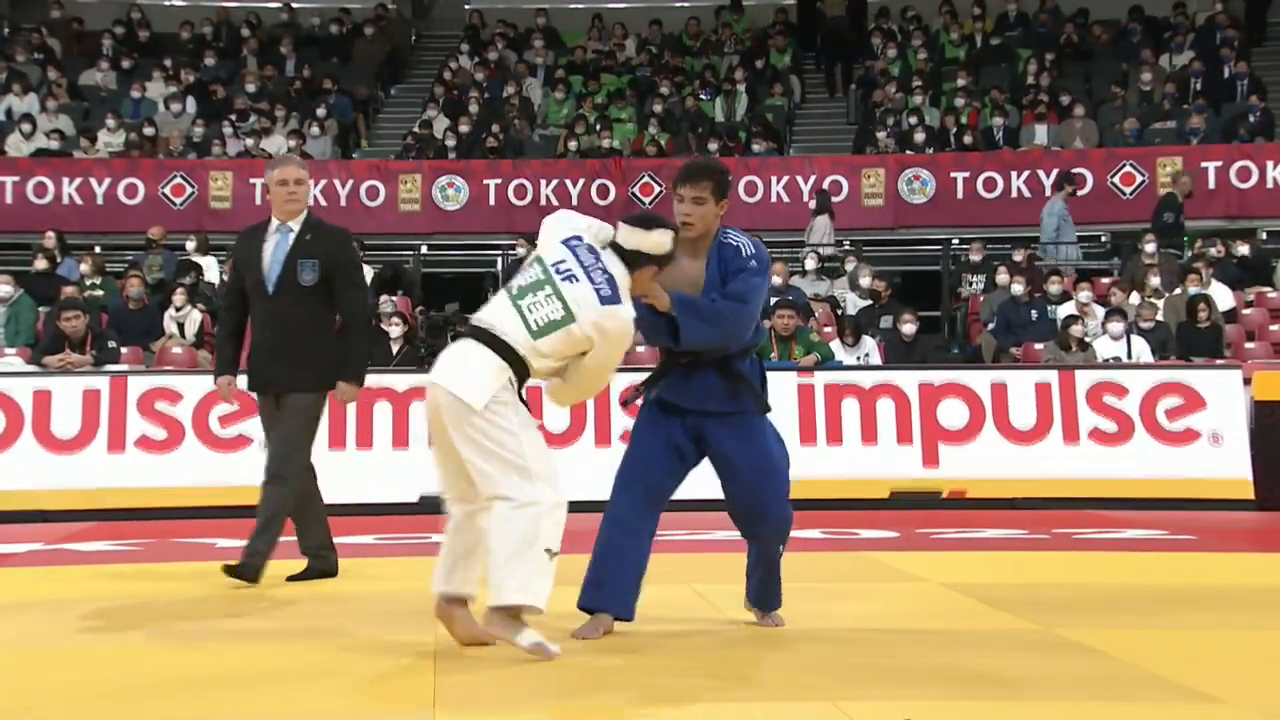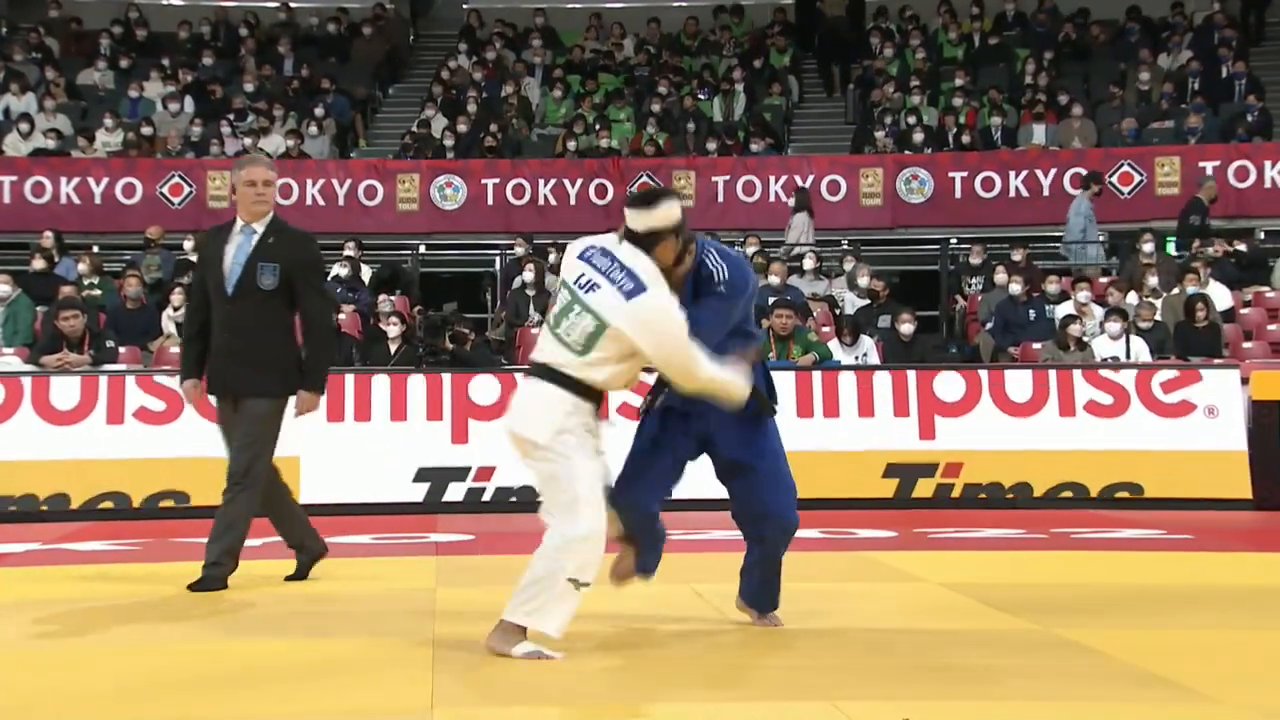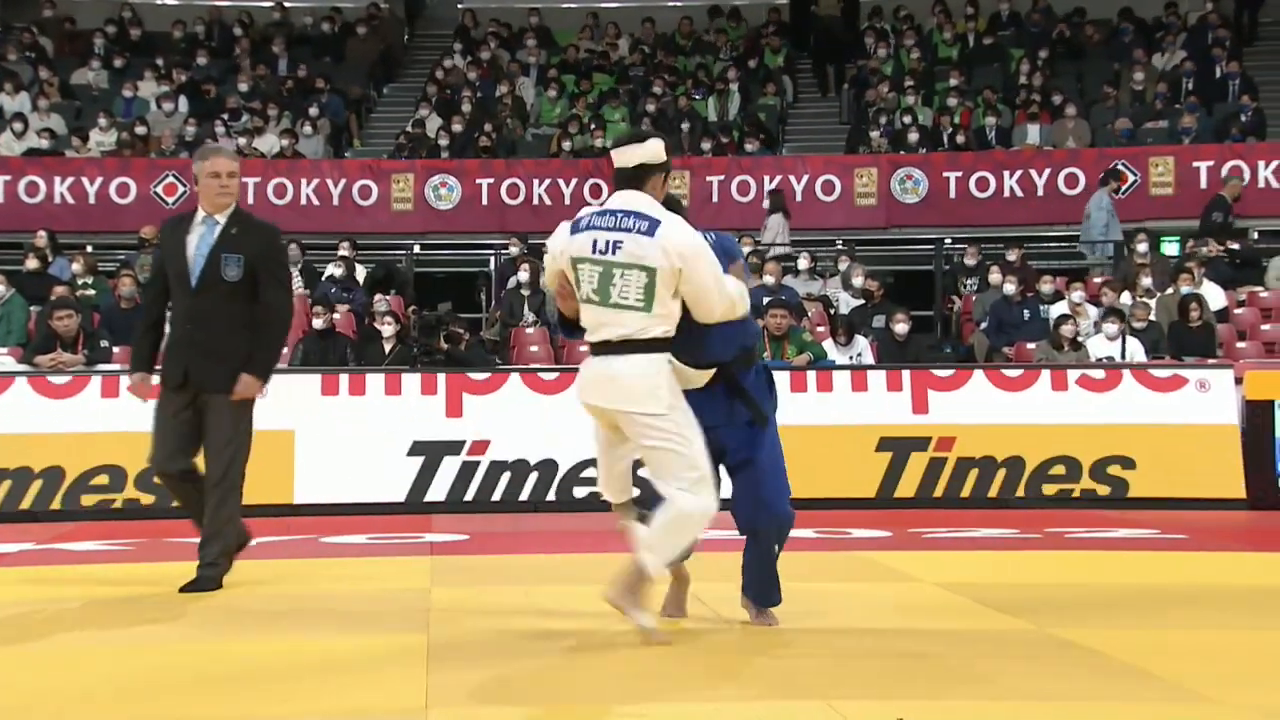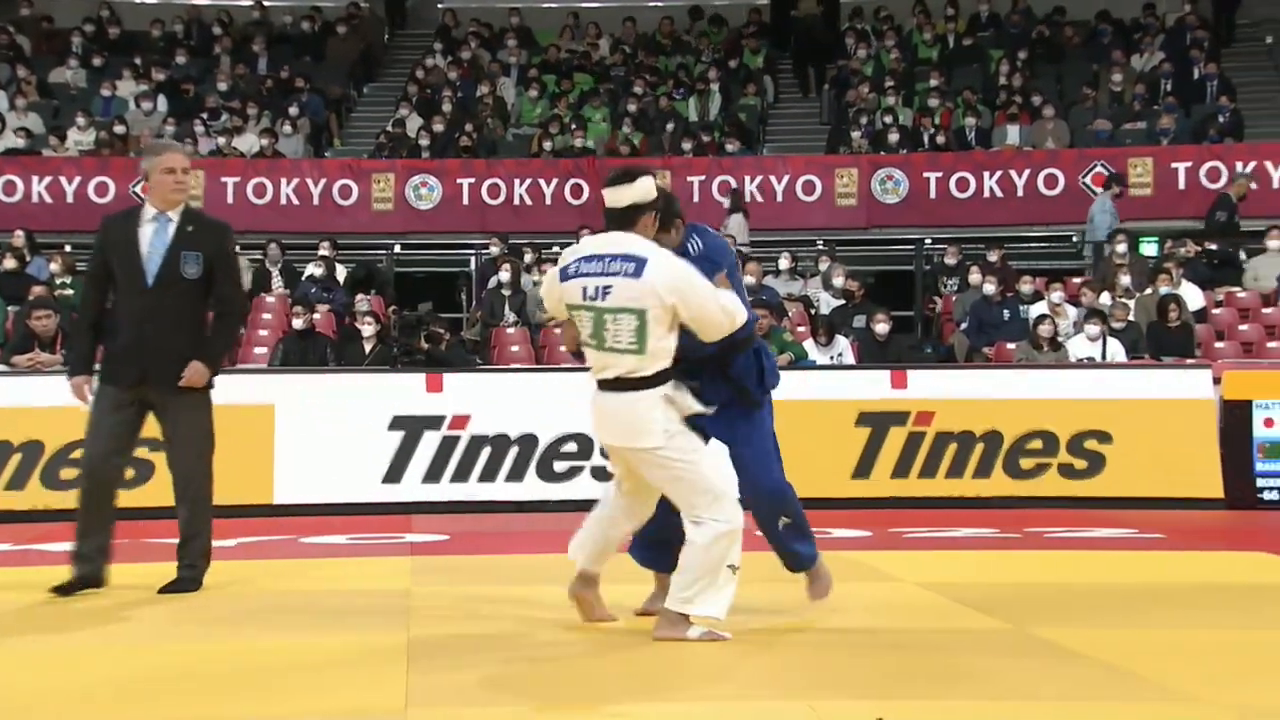
dt=0.2s
person 1, frame 1
left shoulder: (580, 238)
right shoulder: (617, 317)
left elbow: (557, 219)
right elbow: (578, 388)
left hip: (458, 365)
right hip: (487, 386)
left knee: (473, 499)
right knee: (536, 497)
left ankle: (454, 596)
right ankle: (506, 617)
person 1, frame 2
left shoulder: (584, 251)
right shoulder: (656, 304)
right elbow: (689, 373)
right wrist: (736, 383)
left hip: (534, 402)
right hip: (561, 416)
right knee: (578, 527)
right ankle: (512, 630)
person 1, frame 3
left shoulder: (574, 227)
right shoulder: (675, 232)
left elbow: (556, 278)
right elbow: (717, 305)
right wrist: (734, 281)
left hip: (599, 375)
right hip: (646, 379)
left knee: (618, 432)
right knee: (692, 491)
left ankle: (617, 502)
right ankle: (631, 582)
person 1, frame 4
left shoulder: (567, 265)
right shoulder: (665, 269)
left elbow: (555, 304)
right elbow: (718, 322)
right wrist: (726, 295)
left hip: (608, 407)
right hip: (648, 413)
left knee: (632, 493)
right knee: (718, 512)
left ankle: (585, 575)
right ankle: (677, 616)
person 2, frame 1
left shoulder: (333, 240)
right shoulder: (248, 241)
left elbow: (355, 313)
right elbow: (232, 310)
left wrist: (351, 373)
right wrist: (225, 367)
left hip: (309, 373)
right hip: (266, 373)
left knee: (283, 466)
right knee: (294, 467)
left ankle: (254, 559)
right ankle: (321, 557)
person 2, frame 2
left shoulder: (297, 244)
right shoulder: (213, 240)
left elbow: (318, 321)
right elbow: (197, 311)
left wrist: (313, 383)
right wrist: (191, 370)
left hip: (267, 379)
right hip: (224, 377)
left knee: (244, 473)
right knee: (254, 471)
left ankle: (219, 565)
right ankle: (307, 544)
person 2, frame 3
left shoulder: (261, 236)
right shoulder: (173, 230)
left elbow: (278, 312)
right elbow: (154, 302)
left wrist: (258, 371)
right wrist: (142, 361)
left hip: (231, 374)
right hip: (180, 372)
left knee: (223, 471)
right knee: (167, 465)
left ankle: (213, 566)
right ankle: (229, 533)
person 2, frame 4
left shoulder: (213, 233)
right shoulder: (115, 228)
left elbow: (232, 307)
right elbow: (92, 301)
left wrist: (209, 359)
right wrist: (79, 365)
left hip: (184, 373)
right hip: (122, 372)
left knee: (192, 474)
right knee: (96, 467)
left ankle: (193, 567)
right ankle: (88, 567)
person 3, frame 1
left shoulder: (747, 258)
left elbow: (735, 323)
right elbow: (642, 320)
left wrist: (670, 304)
left hip: (734, 393)
right hip: (674, 389)
left knee: (769, 507)
right knee: (635, 497)
left ankle: (763, 600)
right ankle: (604, 610)
person 3, frame 2
left shoulder: (728, 272)
left elbow: (700, 345)
right hip: (678, 398)
left knee: (774, 513)
right knee: (632, 498)
left ankle: (756, 599)
right ankle: (640, 548)
person 3, frame 3
left shoulder: (719, 250)
left hip: (742, 398)
right hip: (684, 395)
left knee: (770, 506)
left ankle: (757, 596)
right ankle: (678, 575)
person 3, frame 4
left shoulder: (705, 249)
left hip: (735, 375)
right hip: (688, 377)
left knee: (759, 480)
left ankle: (807, 560)
right ankle: (663, 582)
